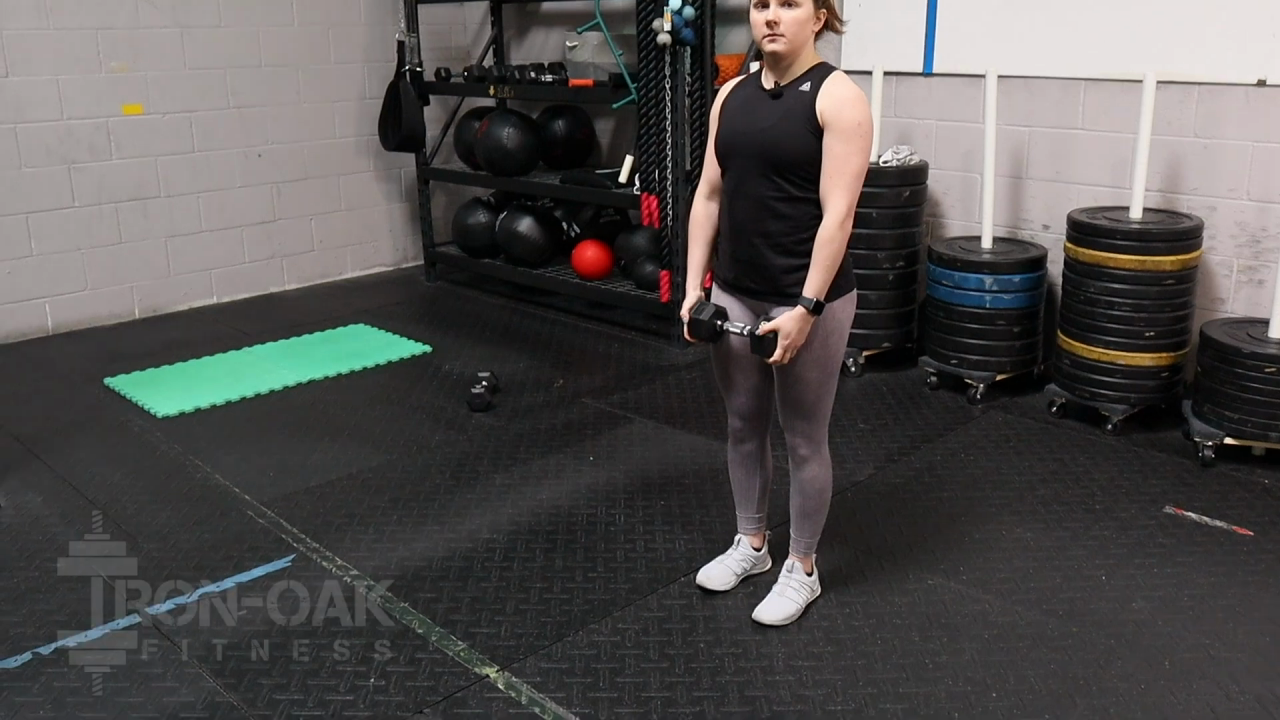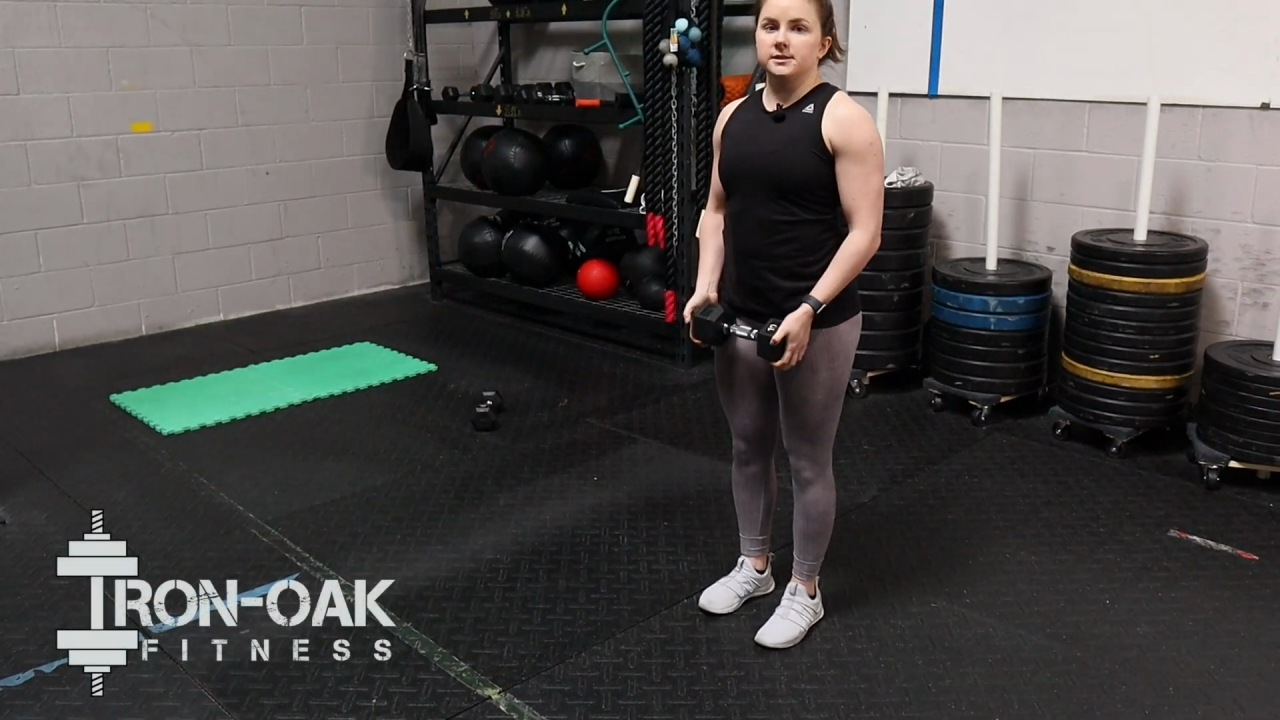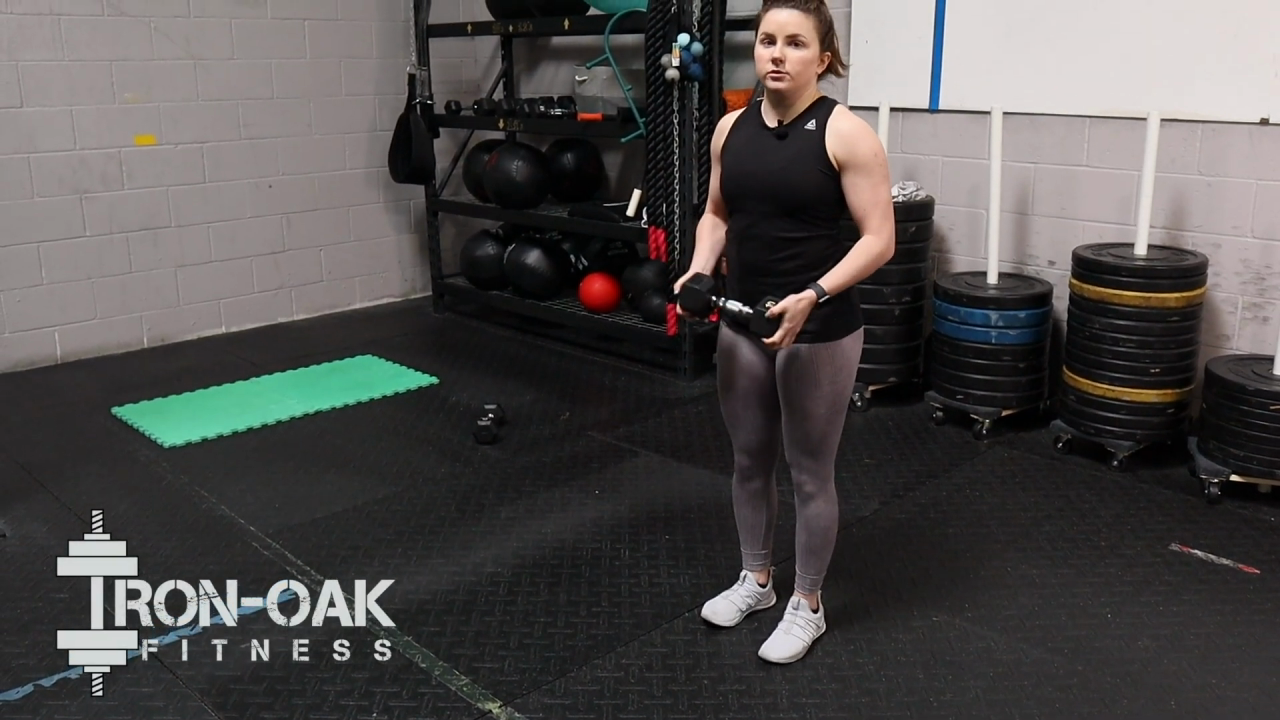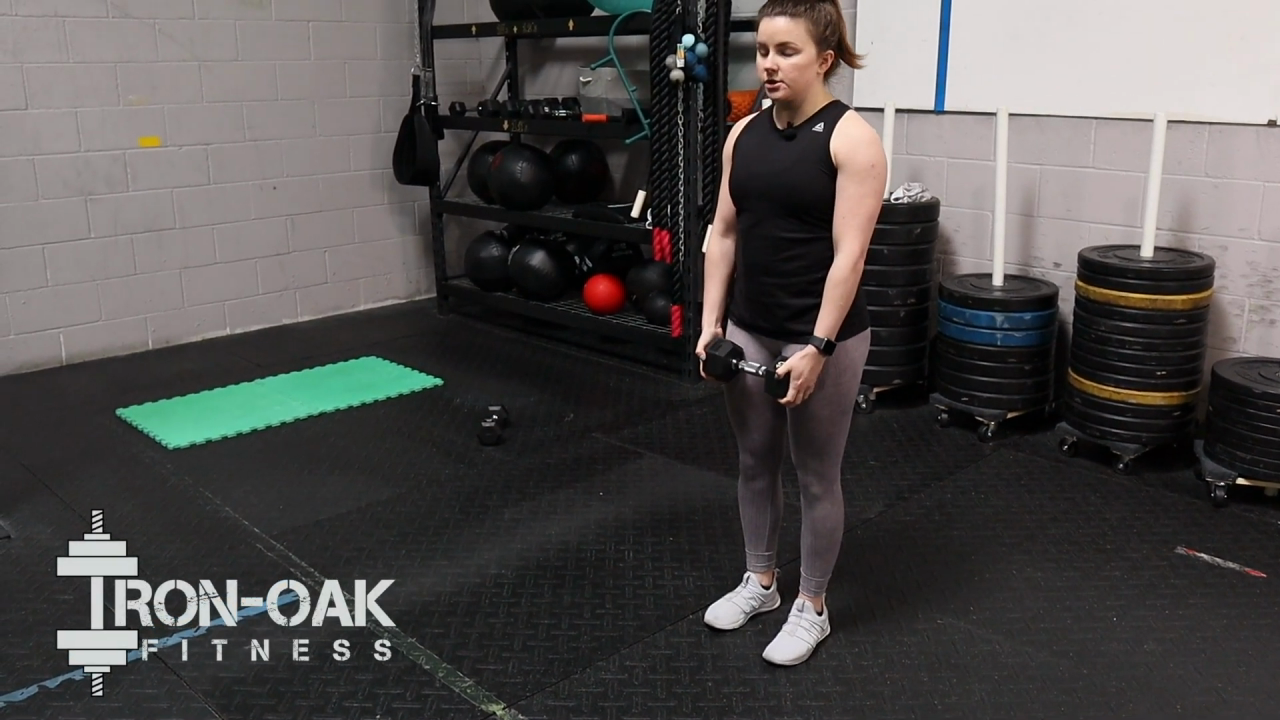
dt=1s
person 1, frame 1
left shoulder: (838, 96)
right shoulder: (732, 94)
left elbow: (838, 213)
right elbow: (709, 195)
left wrist: (806, 308)
right wrist: (694, 282)
left hip: (807, 297)
right hip: (735, 291)
left knee: (803, 437)
right knee: (742, 424)
left ankle: (802, 568)
right ankle: (750, 542)
person 1, frame 2
left shoulder: (843, 118)
right shoulder: (733, 115)
left elbow: (865, 231)
left wrist: (809, 309)
right wrist: (706, 285)
left hip: (816, 319)
right hip: (743, 313)
left knee: (807, 459)
right knee: (747, 446)
left ankle: (804, 591)
right ankle: (753, 565)
person 1, frame 3
left shoulder: (845, 133)
right shoulder: (731, 129)
left elbow: (879, 239)
left wrist: (813, 297)
right wrist: (699, 271)
left hip: (819, 333)
right hip: (743, 326)
left knee: (809, 473)
right knee: (749, 460)
left ankle: (807, 606)
right ankle: (754, 579)
person 1, frame 4
left shoulder: (851, 137)
right shoulder: (744, 133)
left elbow: (849, 253)
right elbow: (724, 233)
left wrist: (817, 347)
right wrist: (711, 320)
left hip: (822, 335)
right hip: (750, 328)
left knee: (816, 475)
right knee: (754, 461)
left ankle: (812, 608)
right ankle: (759, 581)
